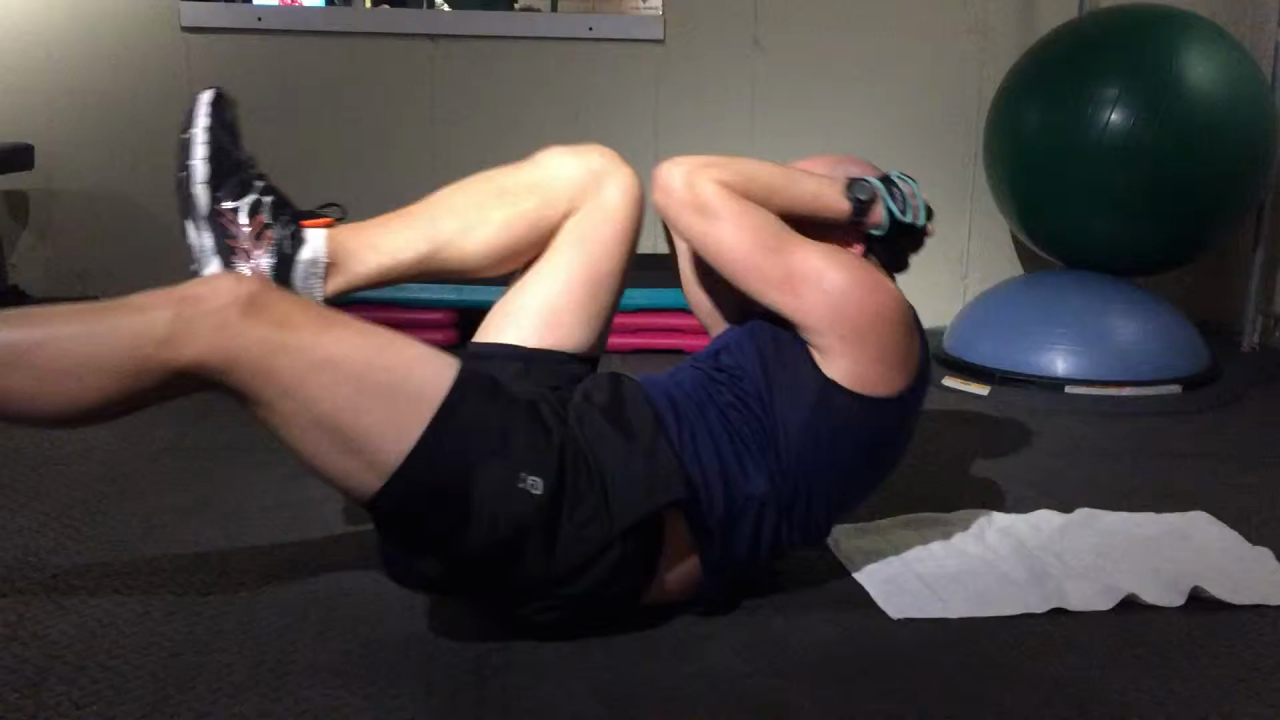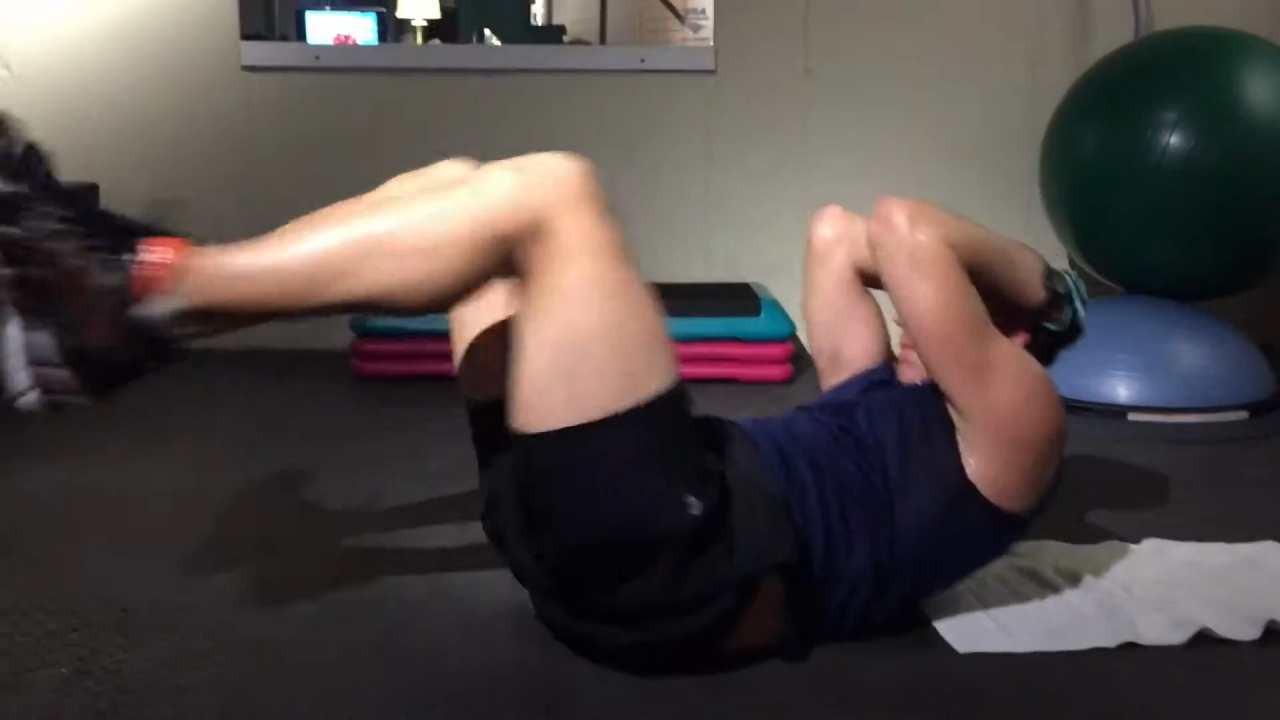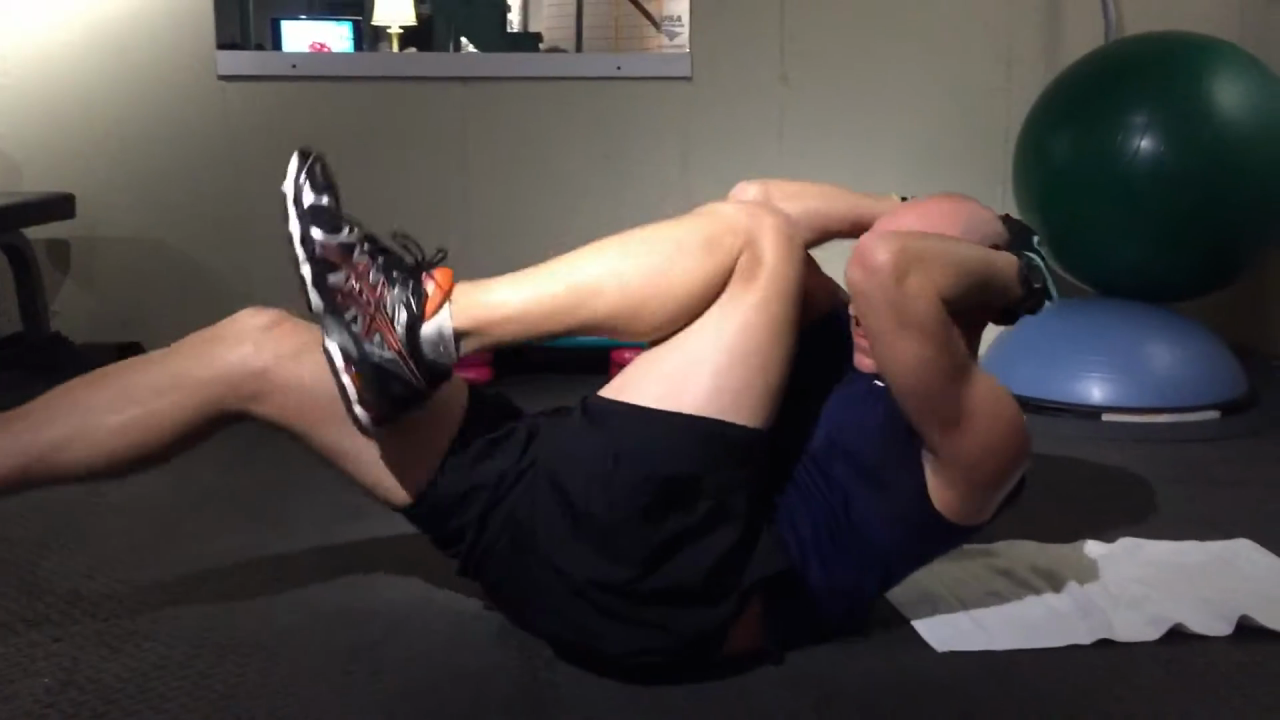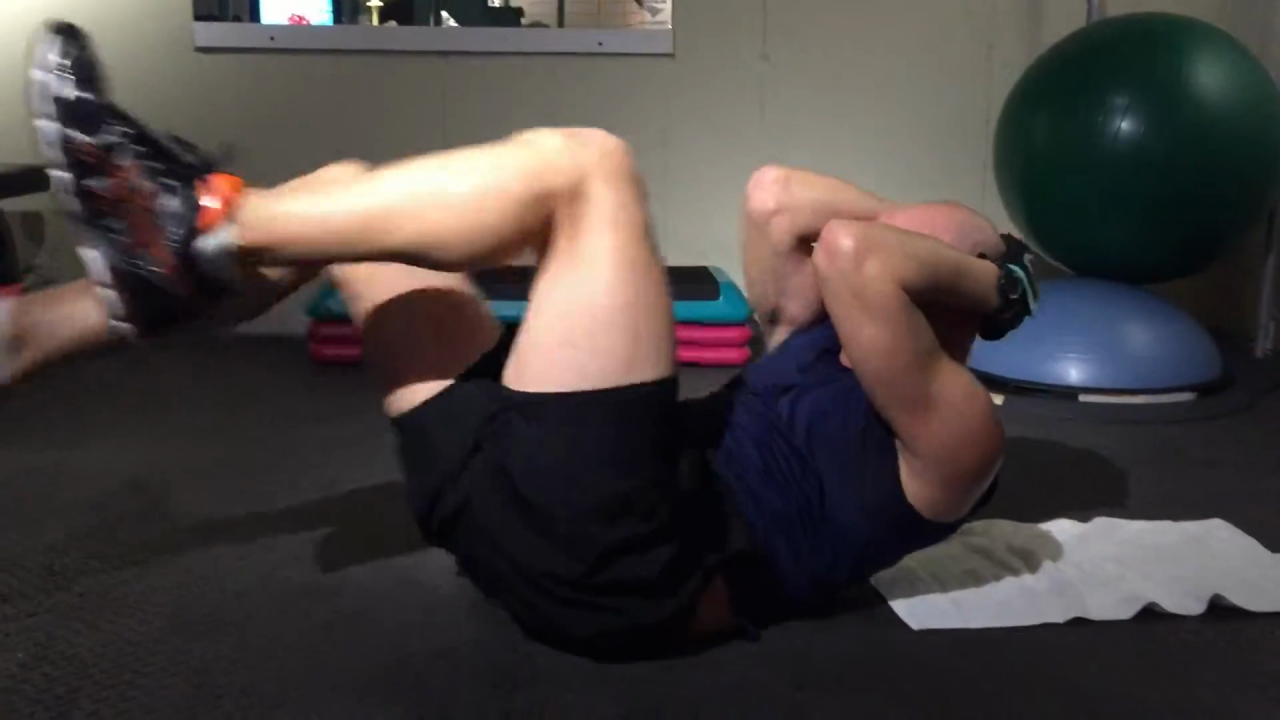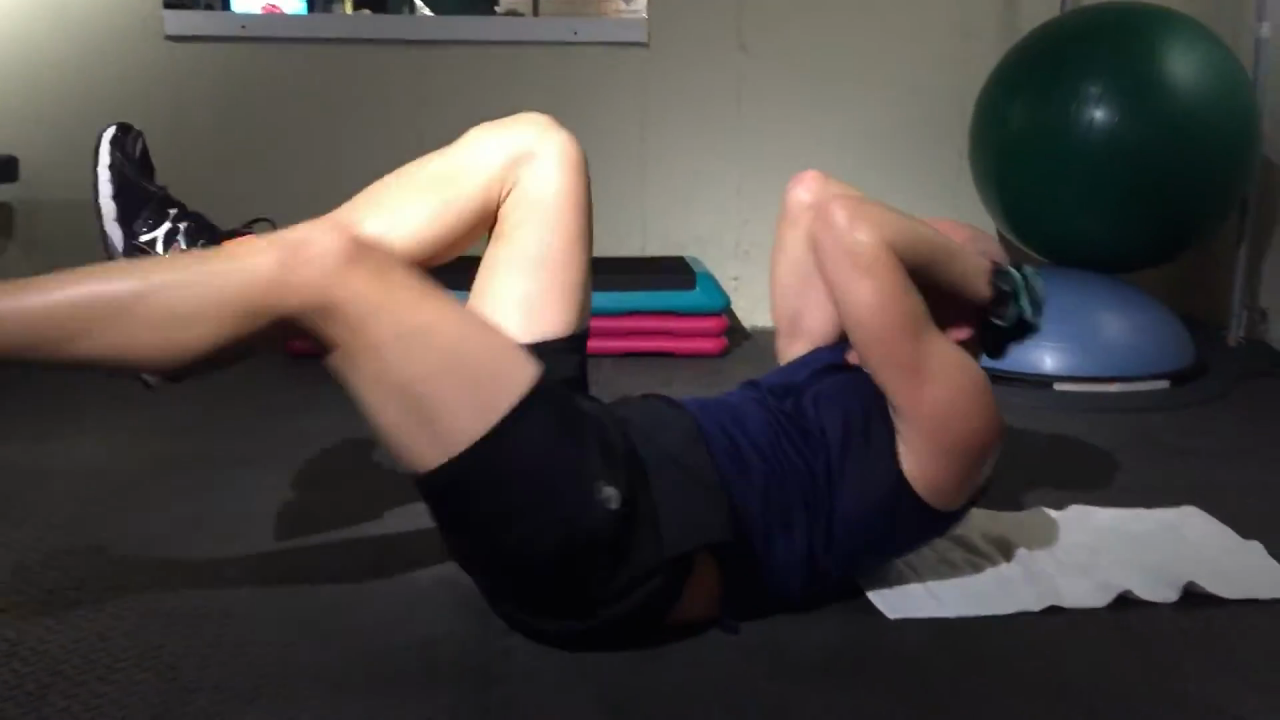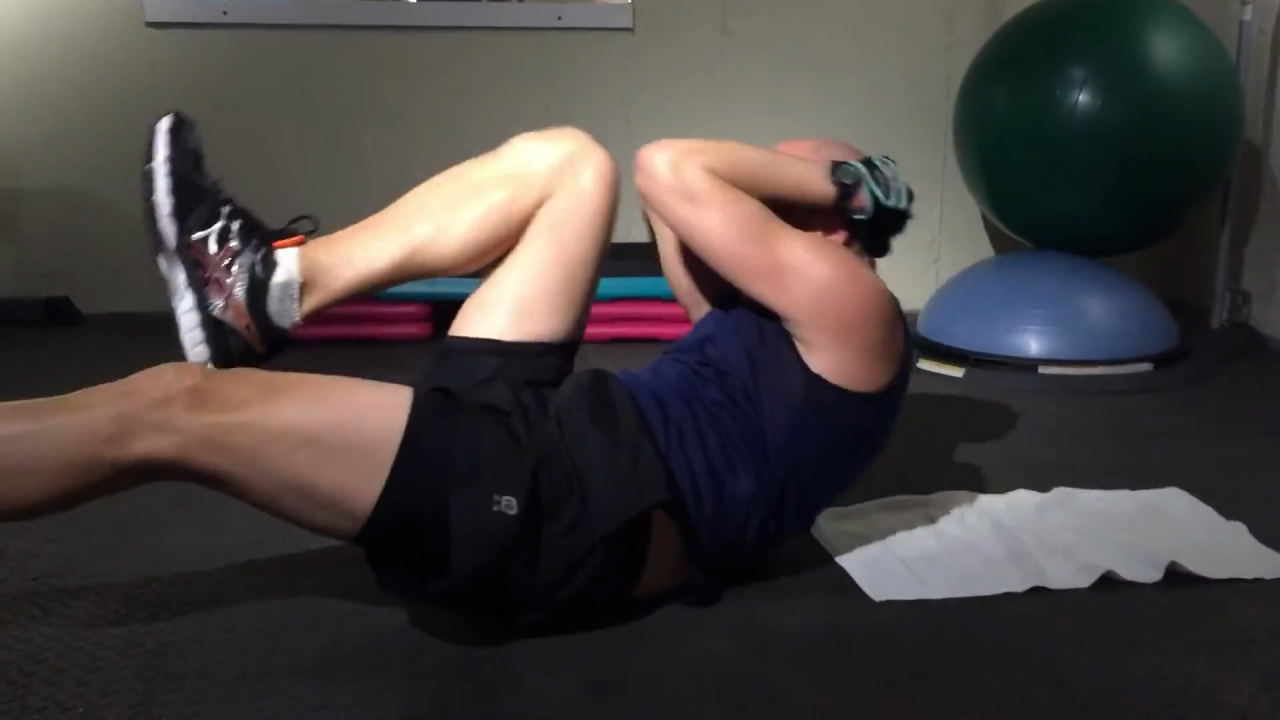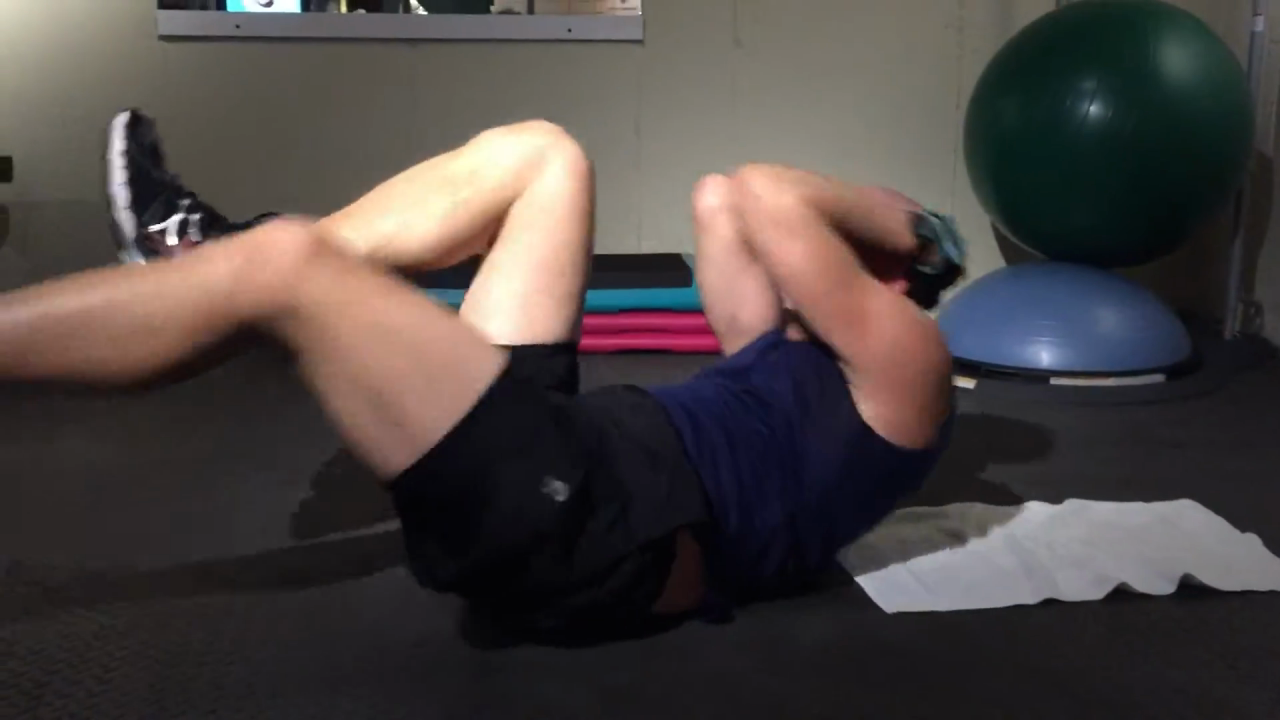
dt=0.4s
person 1, frame 1
left shoulder: (870, 315)
right shoulder: (804, 341)
left elbow: (686, 185)
right elbow: (697, 215)
left wrist: (839, 198)
right wrist: (845, 201)
left hip: (576, 516)
right hip: (559, 444)
left knee: (218, 317)
right knee: (591, 177)
right ankle: (307, 257)
person 1, frame 2
left shoulder: (1016, 422)
right shoulder: (893, 388)
left elbow: (901, 225)
right elbow: (835, 231)
left wrist: (1024, 288)
right wrist: (953, 271)
left hip: (657, 565)
right hip: (586, 518)
left knee: (547, 191)
right knee: (461, 186)
left ankle: (162, 280)
right ankle: (158, 283)
person 1, frame 3
left shoulder: (979, 435)
right shoulder: (844, 342)
left elbow: (886, 272)
right elbow: (761, 197)
left wrist: (995, 271)
right wrist: (898, 212)
left hip: (644, 559)
right hip: (552, 504)
left knee: (752, 242)
right knee: (258, 345)
left ankle: (424, 319)
person 1, frame 4
left shoulder: (952, 434)
right shoulder: (831, 344)
left elbow: (857, 247)
right elbow: (777, 195)
left wrist: (981, 282)
right wrist: (946, 223)
left hip: (608, 548)
right hip: (522, 495)
left knee: (587, 168)
right knee: (348, 197)
left ankle: (208, 220)
person 1, frame 5
left shoulder: (953, 415)
right shoulder: (850, 369)
left elbow: (844, 225)
right elbow: (808, 194)
left wrist: (977, 273)
right wrist: (954, 252)
left hip: (611, 537)
right hip: (579, 465)
left knee: (326, 271)
right knee: (530, 148)
right ankle: (214, 267)
person 1, frame 6
left shoulder: (846, 302)
right shoulder: (782, 316)
left elbow: (670, 171)
right elbow: (688, 205)
left wrist: (823, 180)
right wrist: (824, 181)
left hip: (572, 512)
right hip: (528, 432)
left knee: (173, 410)
right knee: (565, 158)
right ankle: (271, 284)
person 1, frame 7
left shoulder: (903, 361)
right shoulder: (800, 351)
left elbow: (766, 195)
right elbow: (719, 201)
left wrist: (896, 229)
right wrist: (889, 226)
left hip: (581, 535)
right hip: (561, 474)
left knee: (284, 266)
right knee: (542, 156)
right ankle: (210, 258)
